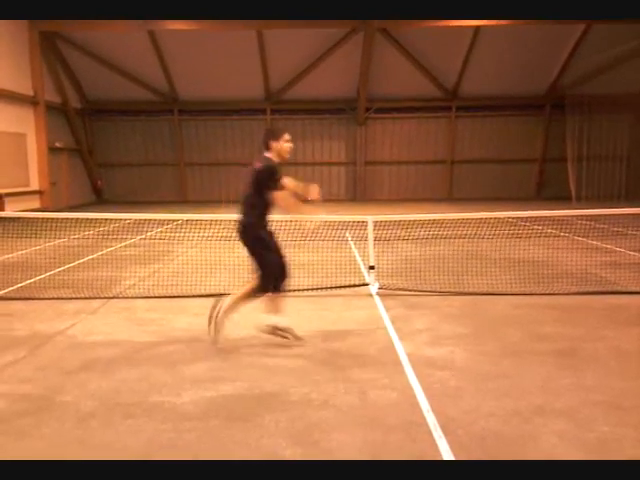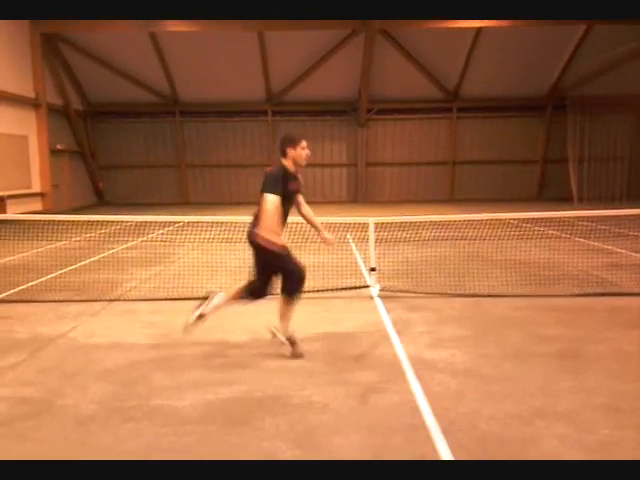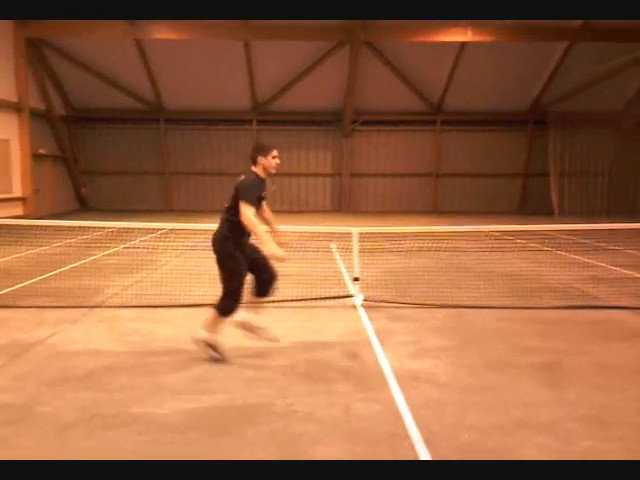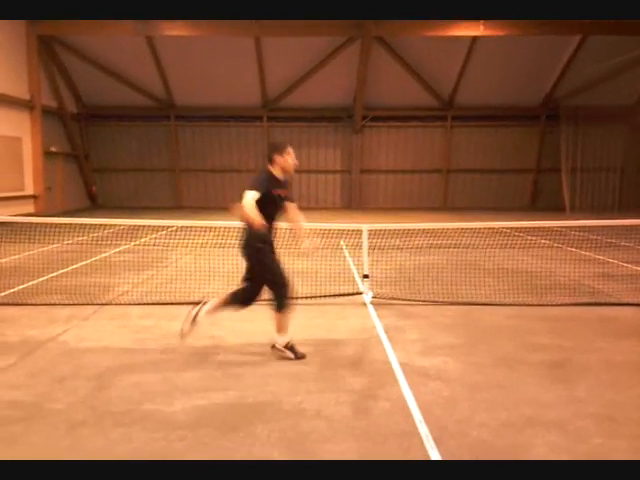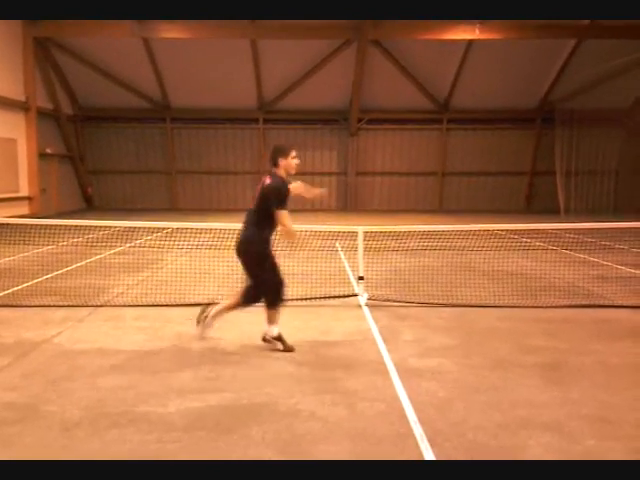
dt=0.4s
person 1, frame 1
left shoulder: (270, 165)
right shoulder: (268, 167)
left elbow: (284, 182)
right elbow: (280, 200)
left wrist: (307, 190)
right wrist: (305, 211)
left hip: (256, 227)
right hip: (252, 227)
left knee: (278, 272)
right knee: (270, 277)
left ankle: (275, 322)
right ankle: (225, 306)
person 1, frame 2
left shoulder: (293, 176)
right shoulder: (276, 175)
left elbow: (301, 205)
right elbow: (271, 204)
left wrist: (321, 230)
right wrist: (271, 232)
left hip: (270, 237)
right hip: (264, 236)
left knee: (260, 287)
right knee: (295, 274)
left ankle: (214, 303)
right ankle: (282, 331)
person 1, frame 3
left shoulder: (258, 181)
right shoulder: (249, 185)
left elbow: (263, 209)
right elbow: (247, 217)
left wrist: (273, 231)
right wrist: (268, 244)
left hip: (239, 241)
right hip: (227, 242)
left knee: (267, 276)
right knee: (232, 295)
right ankle: (208, 337)
person 1, frame 4
left shoulder: (283, 183)
right shoulder: (263, 181)
left elbow: (292, 212)
right elbow: (248, 199)
left wrist: (303, 235)
right wrist: (254, 217)
left hip: (264, 243)
right hip: (256, 244)
left knee: (249, 293)
right knee: (281, 287)
left ankle: (204, 309)
right ankle: (282, 343)
person 1, frame 5
left shoulder: (275, 180)
right shoulder: (277, 186)
right elbow: (284, 223)
left wrist: (308, 191)
left hip: (253, 241)
right hip: (253, 245)
left knee: (274, 287)
right knee: (258, 289)
left ankle: (272, 333)
right ankle: (213, 312)
